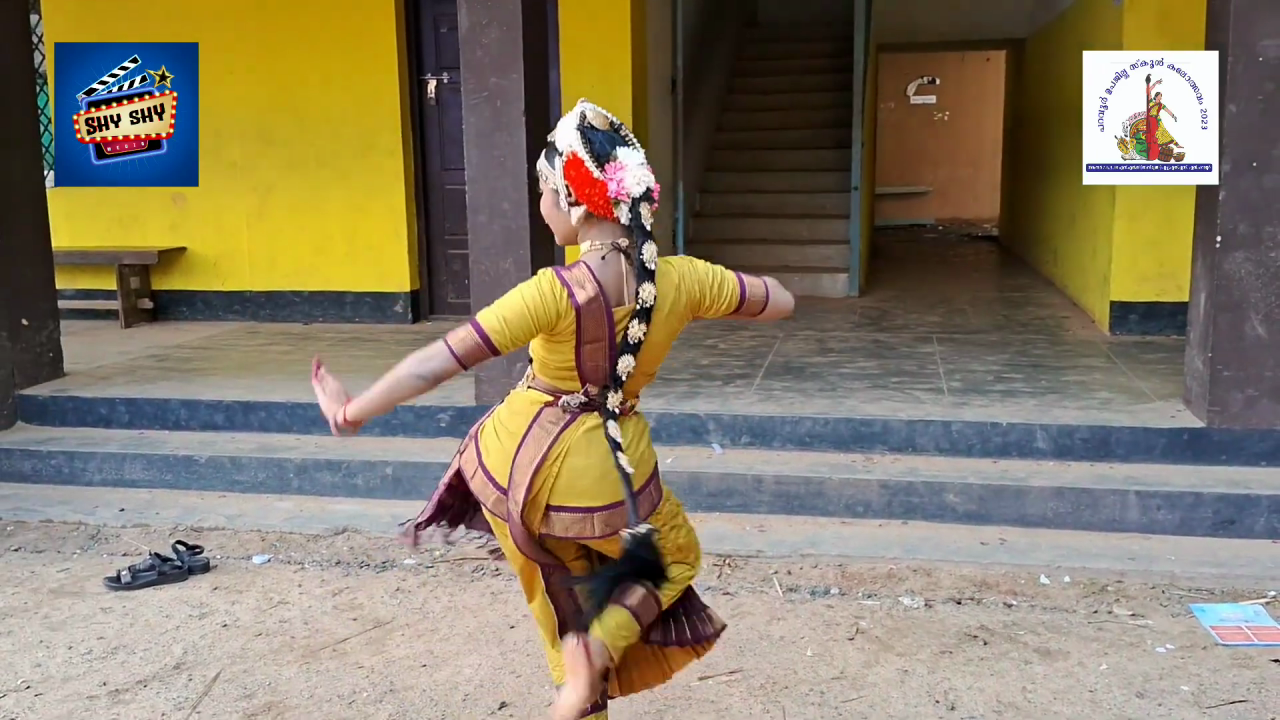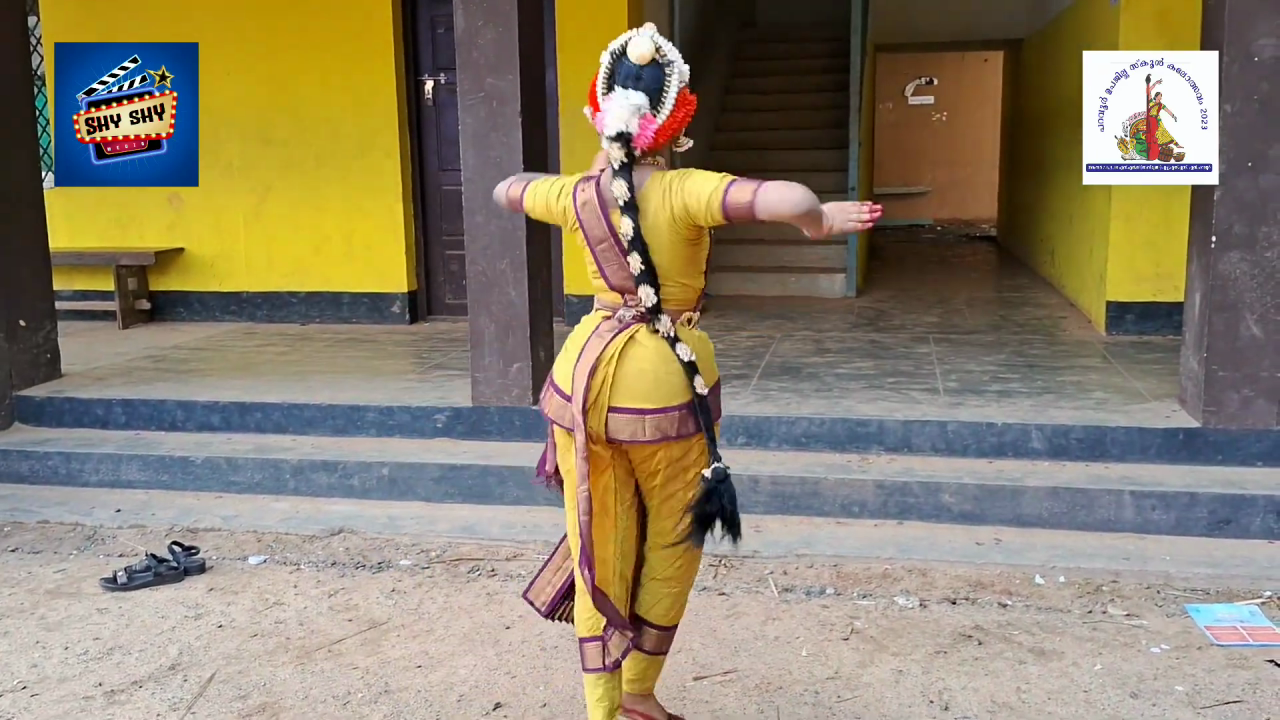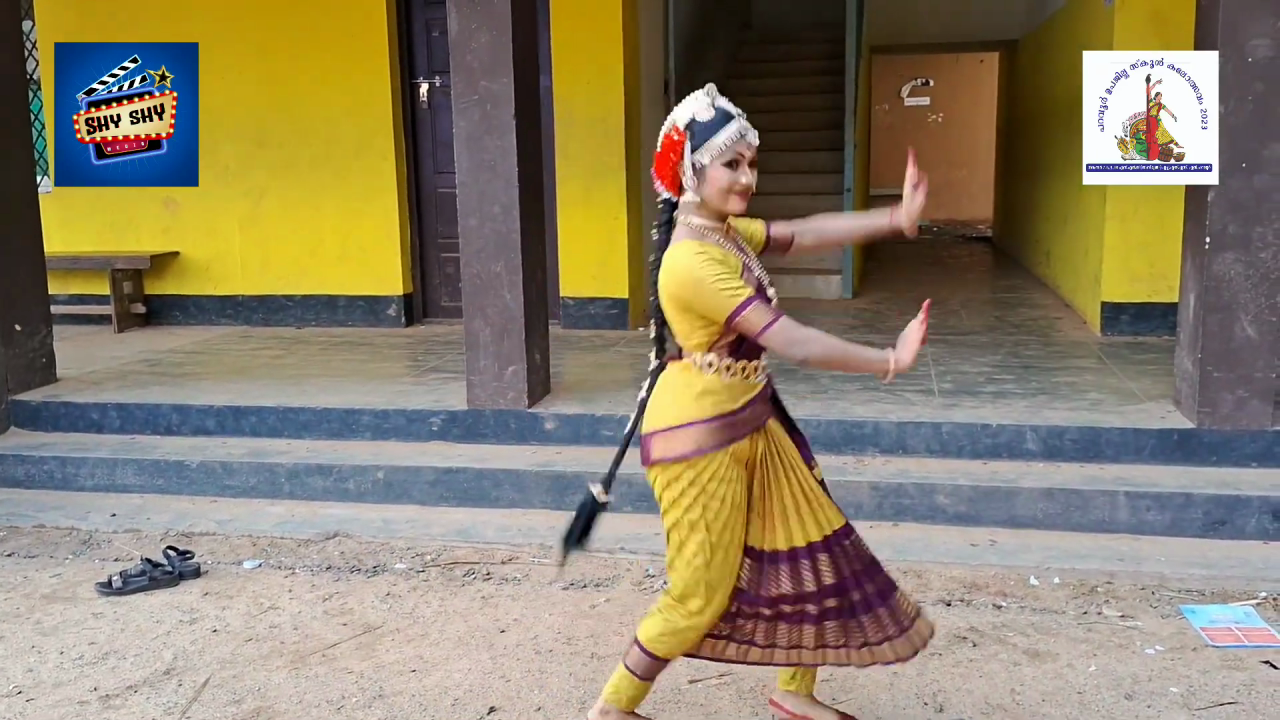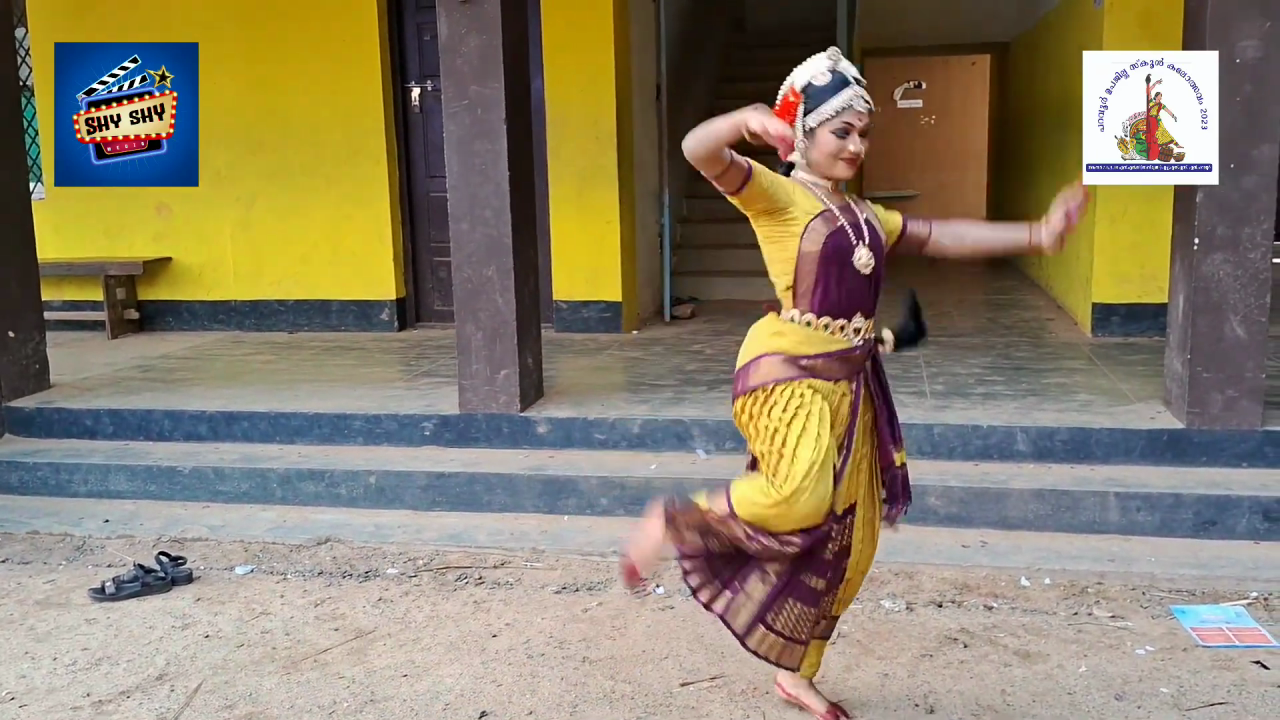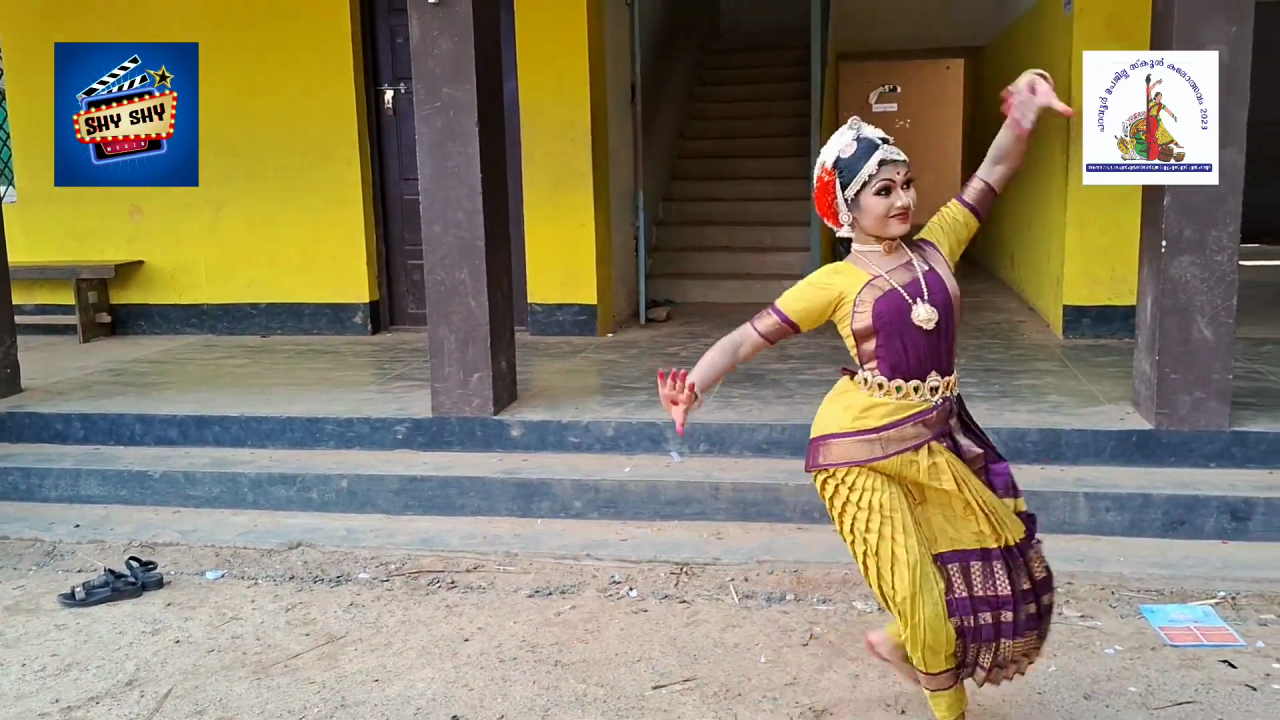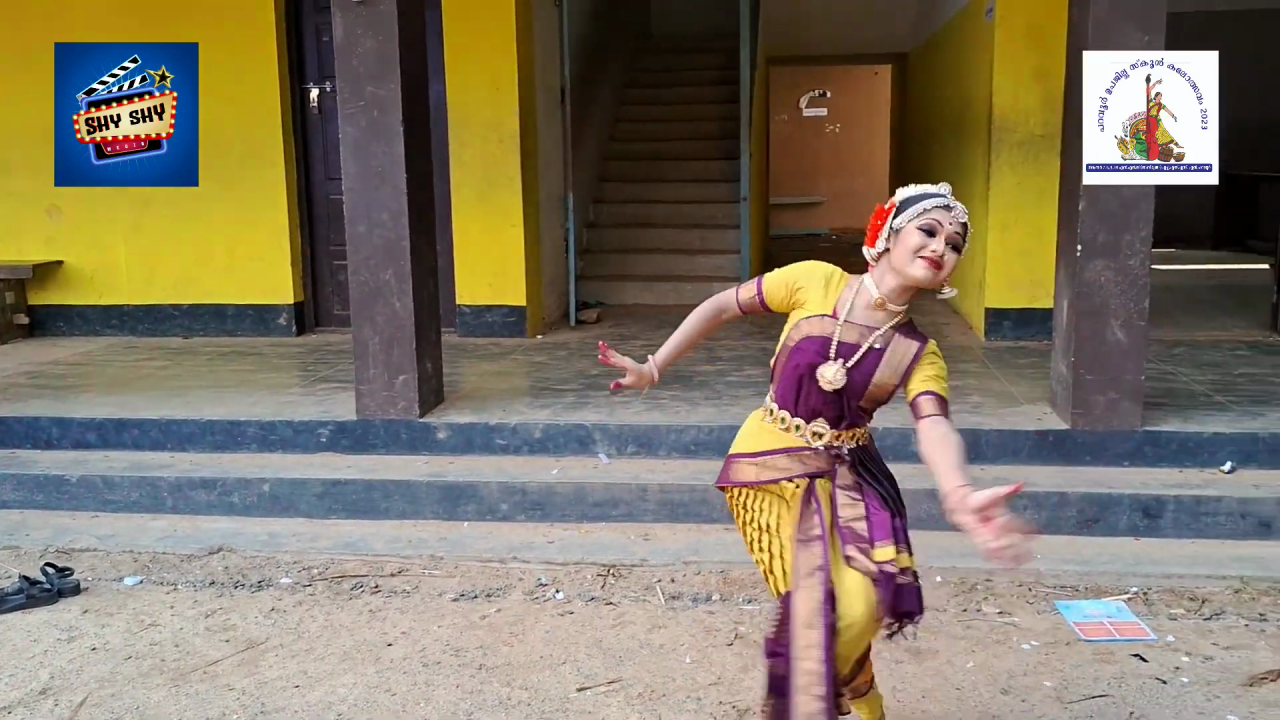
dt=0.5s
person 1, frame 1
left shoulder: (557, 294)
right shoulder: (681, 280)
left elbow: (441, 359)
right elbow: (781, 302)
left wrist: (350, 412)
left hip: (515, 460)
right hip: (601, 476)
left knee: (562, 603)
right knee: (679, 556)
right ankle: (599, 661)
person 1, frame 2
left shoulder: (577, 196)
right shoulder: (683, 191)
left elbow: (507, 191)
right elbow: (785, 199)
right wrist: (818, 218)
left hip: (586, 376)
right hip: (664, 386)
left knee: (602, 550)
right knee: (673, 544)
person 1, frame 3
left shoulder: (725, 234)
right shoulder: (696, 268)
left elbow: (803, 236)
right elbow: (791, 341)
left wrist: (894, 220)
right wrist: (891, 359)
left hip: (748, 421)
right hip: (701, 436)
left knee: (814, 544)
right knee: (701, 596)
person 1, frame 4
left shoulder: (861, 214)
right shoulder: (774, 197)
left elbow: (941, 239)
right elbow: (697, 148)
left wrist: (1033, 235)
right wrist: (747, 121)
left hip: (852, 382)
right hip: (791, 373)
left knee: (850, 541)
right knee: (794, 500)
right ankle: (674, 521)
person 1, frame 5
left shoulder: (935, 250)
right shoulder: (833, 284)
left elbow: (991, 174)
right elbow: (744, 339)
left wrist: (1022, 118)
right wrist: (691, 390)
left hip: (937, 441)
right hip: (860, 448)
left knee: (997, 558)
right knee: (915, 596)
left ankle: (896, 641)
person 1, frame 6
left shoulder: (920, 356)
right shoulder: (815, 282)
left elbow: (936, 431)
right elbow: (724, 306)
left wrist: (961, 499)
right wrist: (654, 366)
left hip: (840, 475)
right hip: (767, 469)
left knee: (853, 613)
right knee: (808, 615)
